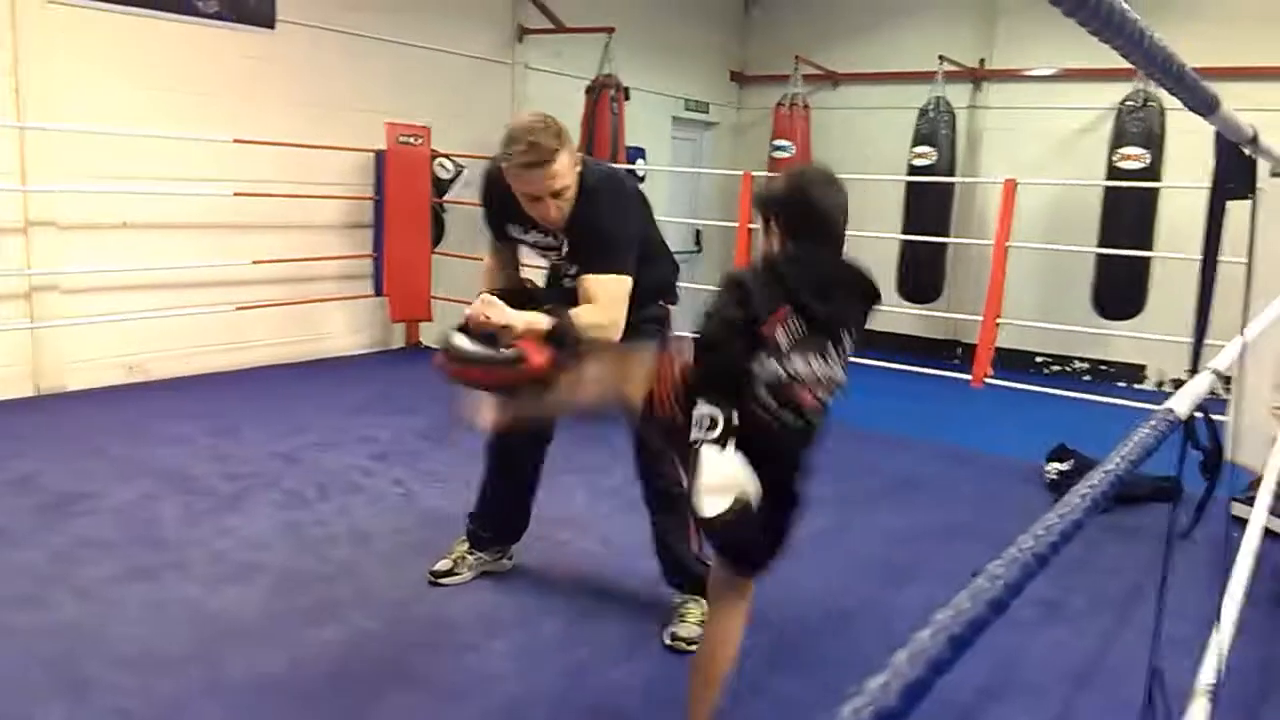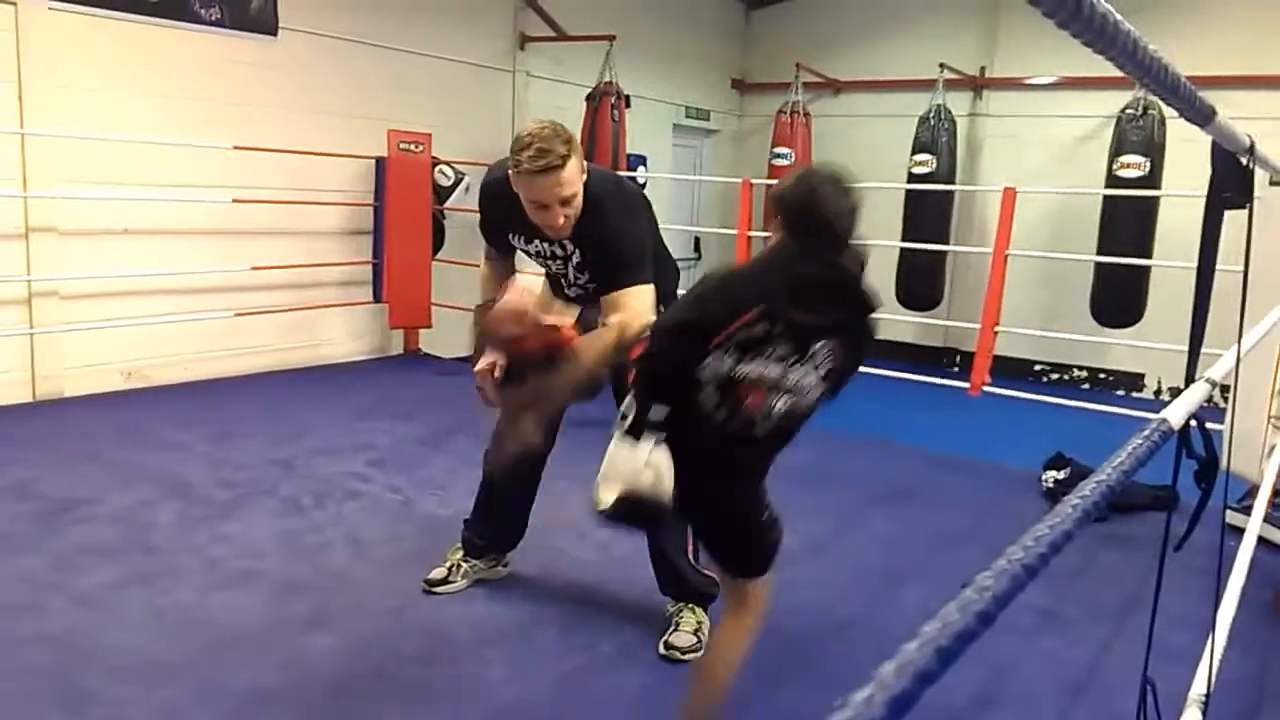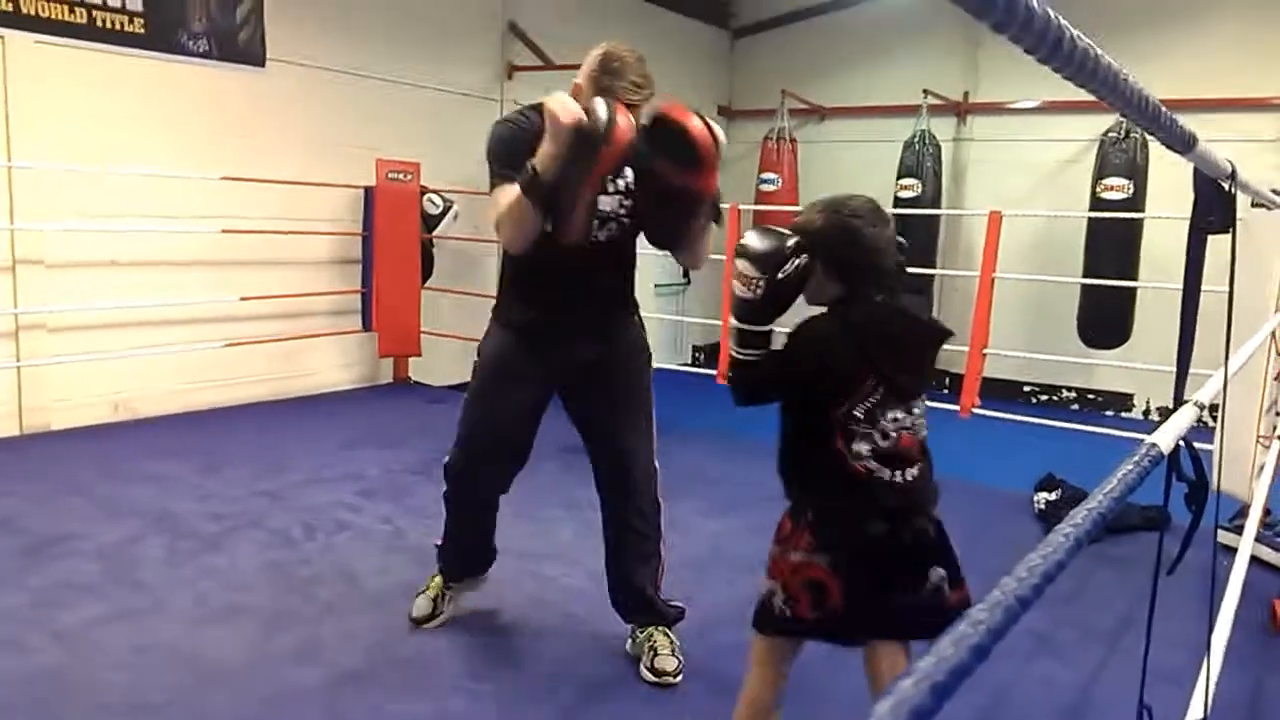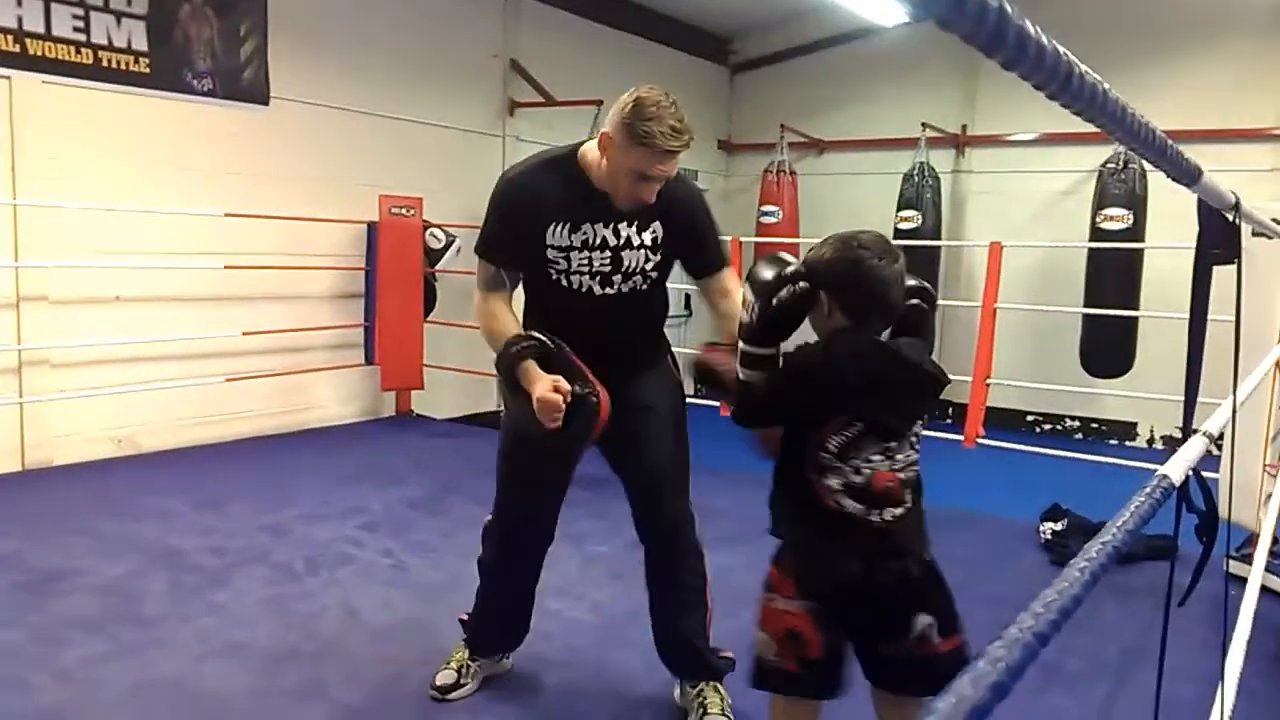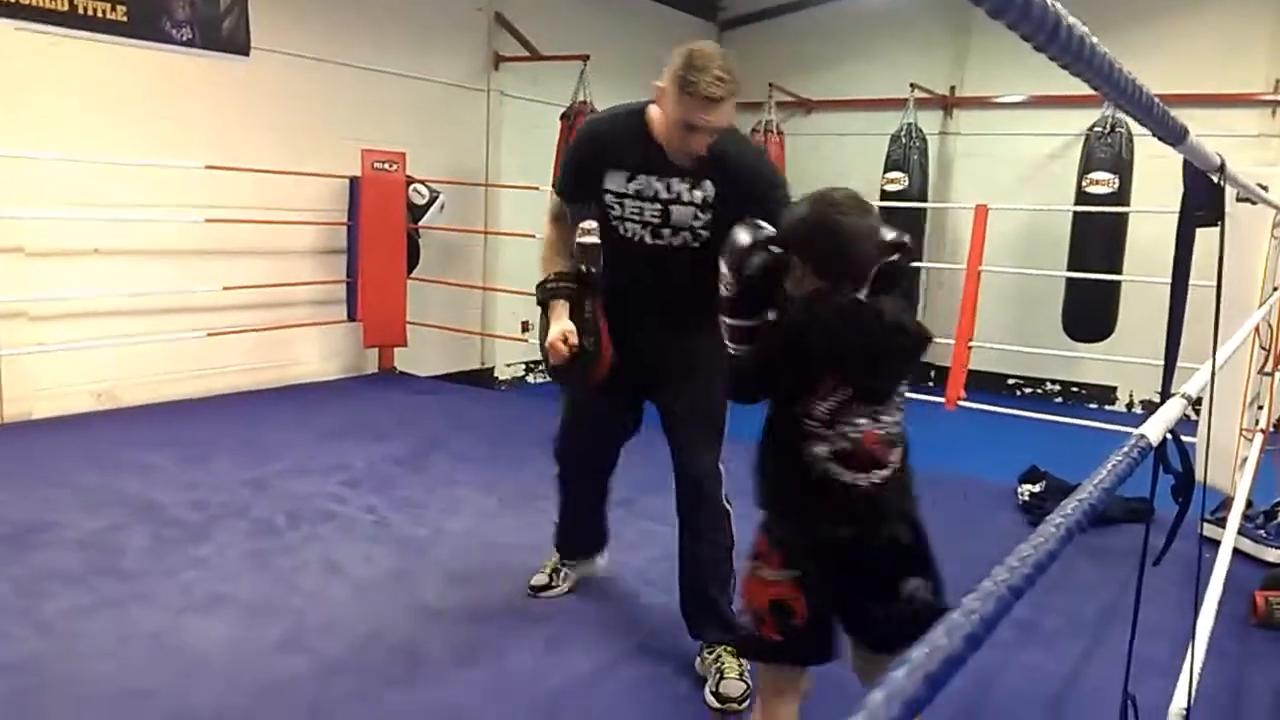
dt=1s
person 1, frame 1
left shoulder: (611, 199)
right shoulder: (496, 185)
left elbow: (607, 326)
right elbow: (502, 253)
left wrist: (520, 319)
right wrist: (498, 325)
left hip: (636, 309)
right hip: (564, 297)
left knee: (656, 445)
right knee: (517, 423)
left ankle: (692, 588)
right ankle: (489, 543)
person 1, frame 2
left shoulder: (620, 209)
right shoulder: (498, 191)
left elbow: (631, 328)
right elbow: (497, 264)
left wrist: (553, 316)
right wrist: (493, 344)
left hip: (638, 319)
right hip: (562, 311)
right knee: (516, 431)
left ankle: (690, 598)
right ankle: (481, 551)
person 1, frame 3
left shoulder: (653, 148)
right shoulder: (520, 133)
left elbow: (689, 251)
right elbow: (513, 232)
left wrist: (702, 186)
right wrist: (553, 152)
left hip: (610, 337)
right hip: (524, 333)
left knee: (631, 479)
right knee: (475, 465)
left ankle: (648, 620)
right ankle: (457, 570)
person 1, frame 4
left shoulder: (680, 200)
right shoulder: (528, 189)
left elbow: (719, 286)
right elbow: (493, 293)
right wrist: (527, 369)
left hip: (644, 376)
right hip: (553, 373)
left knee: (670, 523)
right knee: (518, 520)
right ankle: (488, 645)
person 1, frame 5
left shoulder: (742, 165)
right shoulder: (601, 139)
right elbow: (561, 222)
right wrist: (557, 305)
left hip: (691, 334)
right hip: (611, 321)
left knee: (699, 479)
right knee: (582, 449)
left ankle: (718, 636)
right ankle: (579, 550)
person 2, frame 1
left shoulder: (752, 286)
right shoulder: (853, 294)
left elbow: (713, 372)
left wrist: (713, 441)
left hip: (724, 459)
right hip: (774, 474)
right knee: (731, 598)
person 2, frame 2
left shoulder: (734, 287)
right shoulder: (854, 320)
left elbow: (664, 353)
left wrist: (637, 428)
left hip: (683, 444)
right hip: (732, 476)
right knee: (746, 605)
person 2, frame 3
left shoulder: (820, 339)
right shoulder: (910, 328)
left elbow: (747, 384)
left wrist: (752, 309)
left hip: (831, 525)
right hip: (906, 522)
left knee: (771, 654)
right knee: (886, 650)
person 2, frame 4
left shoulder: (809, 370)
right shoulder: (914, 365)
left elbow: (749, 411)
left wrist: (761, 333)
left hip: (817, 569)
right hip: (901, 565)
person 2, frame 5
left shoulder: (793, 331)
right shoulder: (896, 322)
left elbow: (741, 386)
left wrist: (743, 305)
right wrist: (888, 277)
left hip: (807, 535)
right hip: (890, 529)
